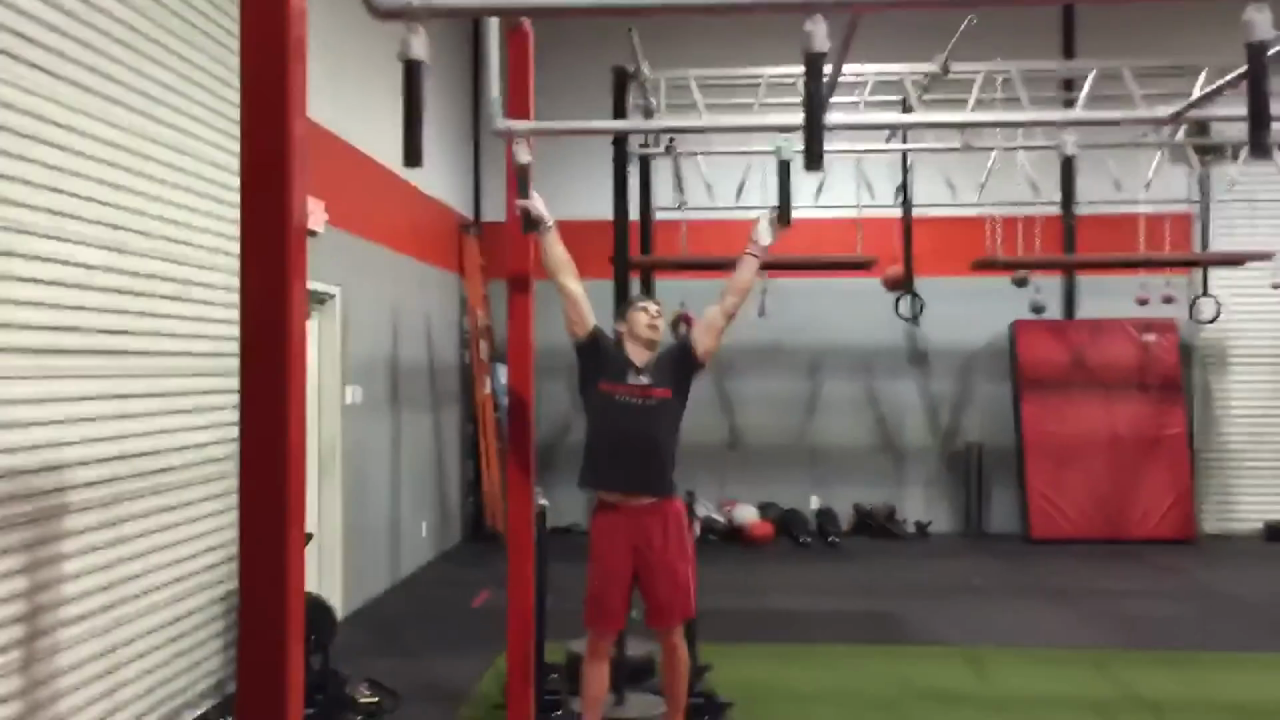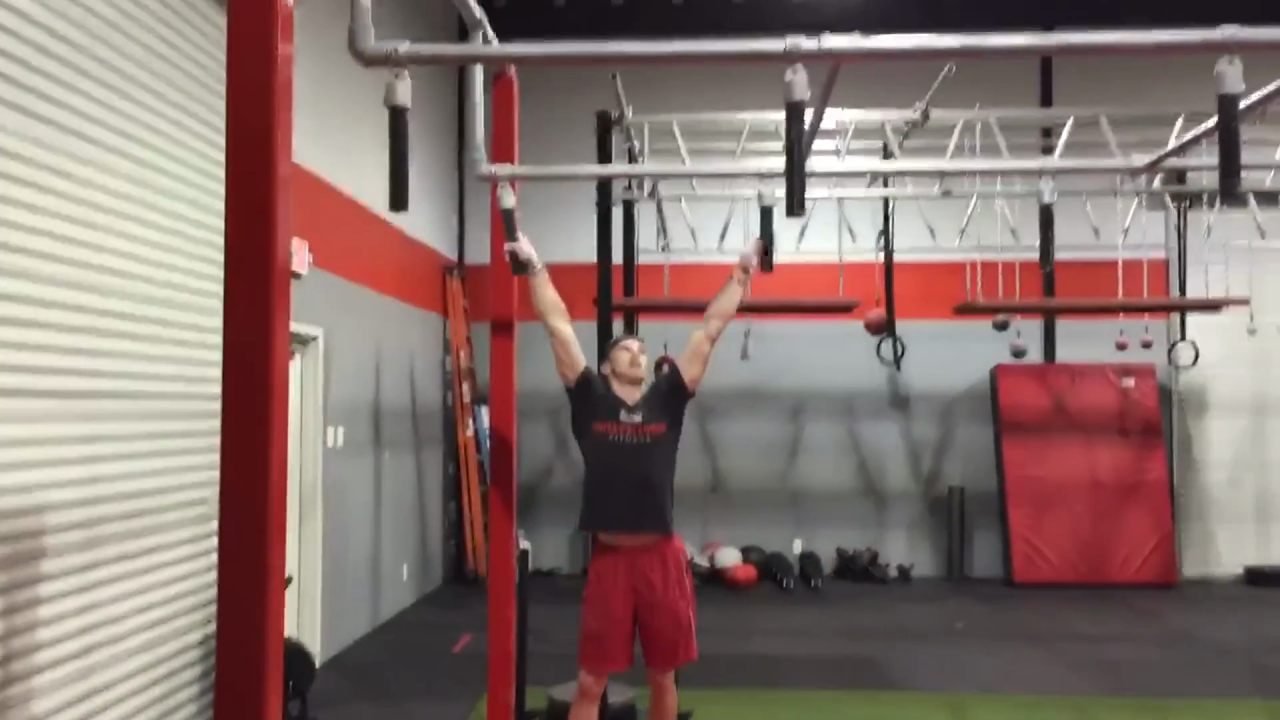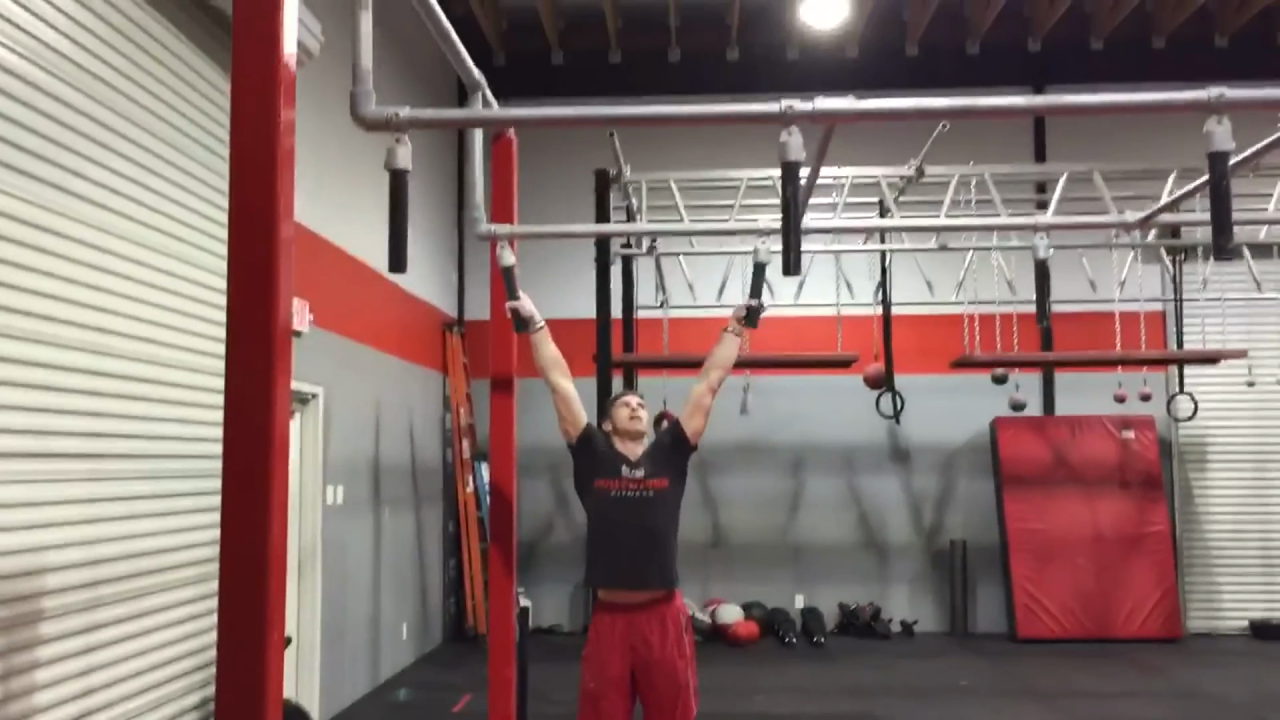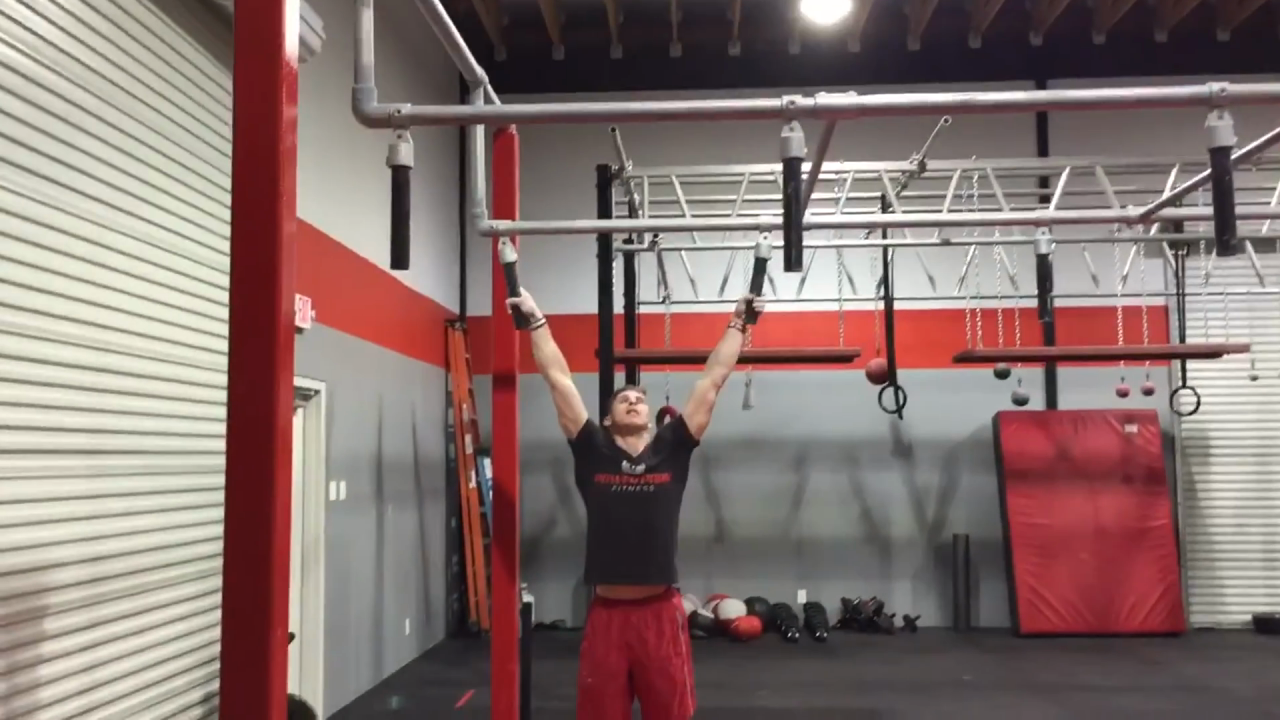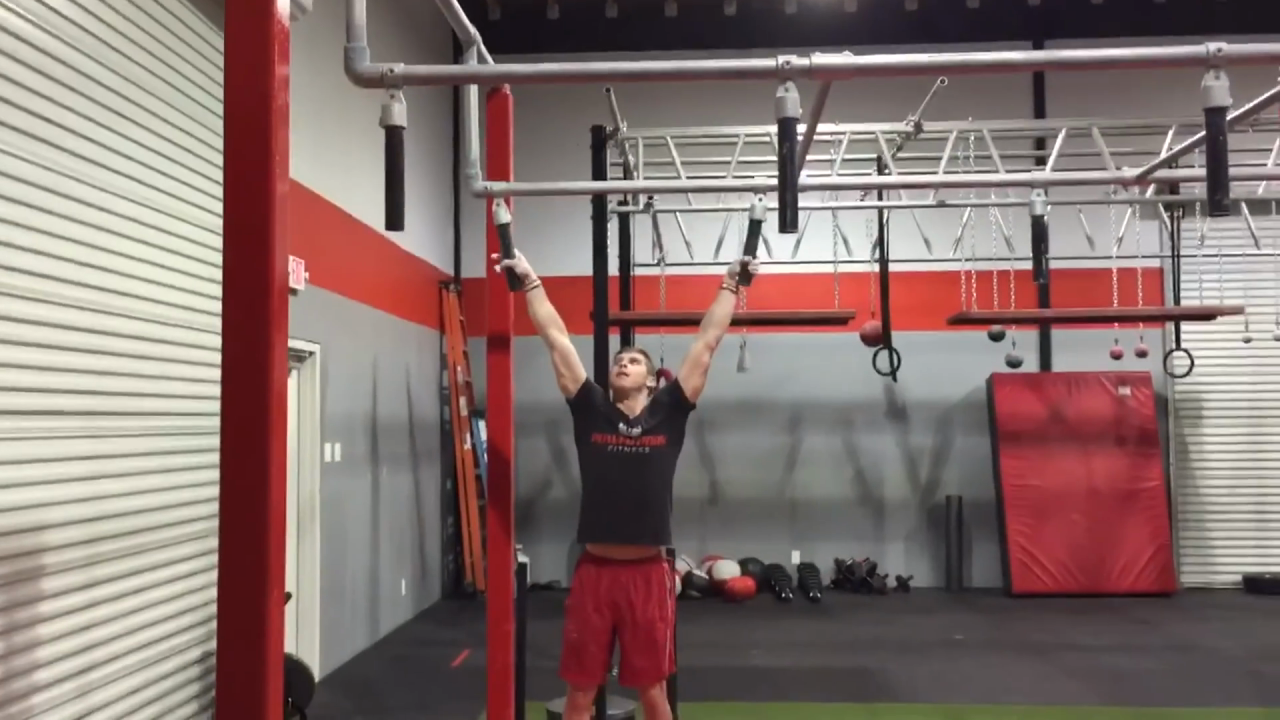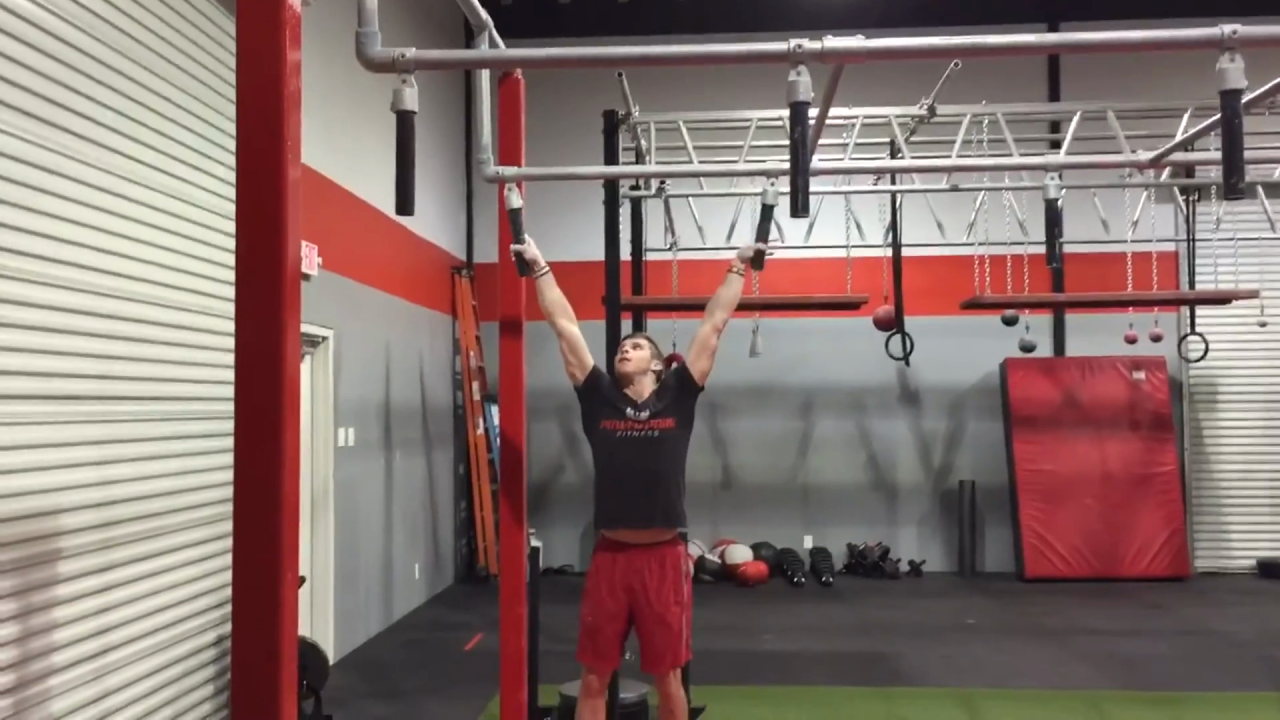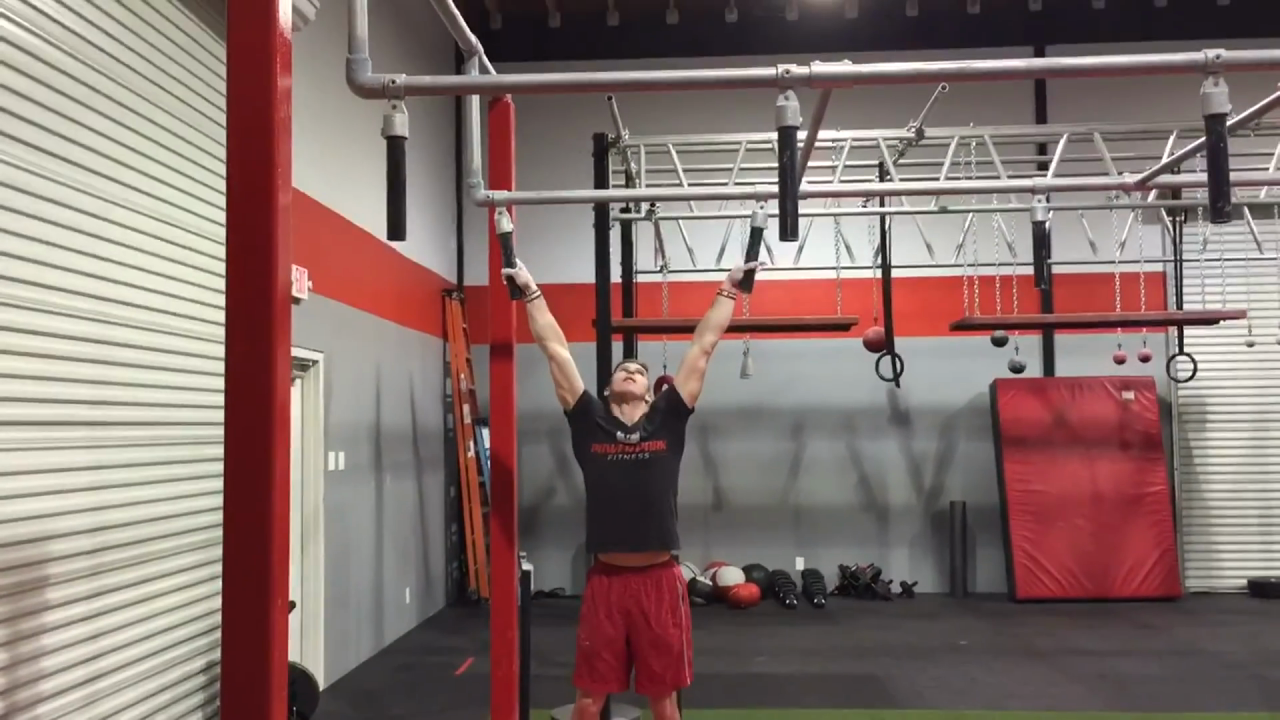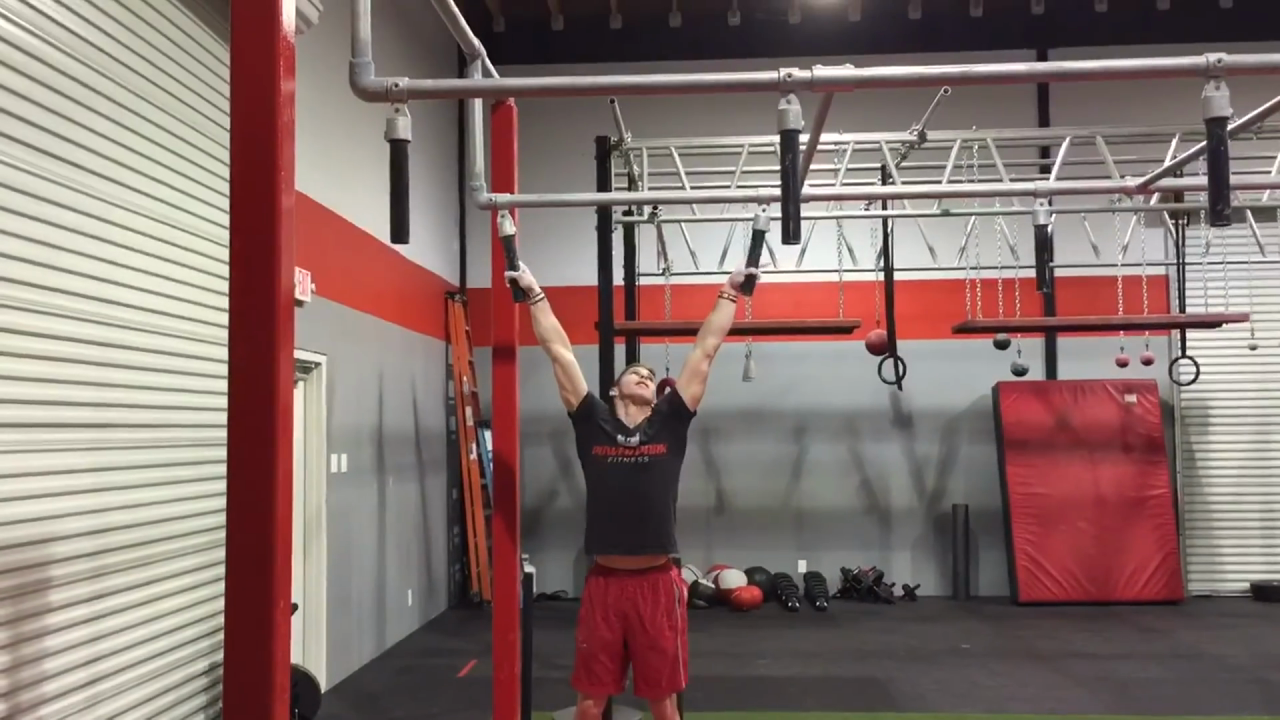
dt=0.3s
person 1, frame 1
left shoulder: (675, 365)
right shoulder: (598, 358)
left elbow: (726, 308)
right elbow: (568, 285)
left wrist: (756, 249)
right wrist: (545, 224)
left hip: (663, 516)
right hip: (611, 516)
left knee: (671, 632)
right knee: (601, 636)
person 1, frame 2
left shoulder: (667, 399)
right shoulder: (590, 399)
left elbow: (708, 331)
right elbow: (559, 327)
left wrist: (741, 272)
right wrist: (535, 266)
left hip: (661, 557)
right hip: (610, 559)
left knee: (663, 673)
right knee: (591, 679)
person 1, frame 3
left shoulder: (670, 453)
right shoulder: (592, 456)
left elbow: (709, 384)
right elbow: (560, 383)
left wrist: (735, 326)
right wrist: (535, 322)
left hip: (662, 616)
right hip: (610, 617)
person 1, frame 4
left shoulder: (671, 449)
right shoulder: (593, 451)
left elbow: (713, 379)
right elbow: (558, 378)
left wrist: (737, 321)
right wrist: (535, 318)
left hip: (660, 612)
right hip: (607, 613)
person 1, frame 5
left shoulder: (669, 412)
right shoulder: (590, 410)
left elbow: (706, 341)
right elbow: (558, 341)
left wrist: (730, 283)
right wrist: (530, 279)
left hip: (647, 572)
right hip: (594, 571)
person 1, frame 6
left shoulder: (678, 397)
right shoulder: (599, 397)
left elbow: (714, 324)
right elbow: (565, 327)
left wrist: (738, 266)
right wrist: (539, 265)
left hip: (664, 558)
right hip: (610, 556)
left knee: (668, 674)
right knee: (594, 675)
person 1, frame 7
left shoulder: (668, 420)
right shoulder: (589, 421)
left elbow: (703, 346)
right elbow: (556, 350)
left wrist: (729, 289)
right wrist: (530, 289)
left hip: (660, 580)
right hip: (606, 580)
person 1, frame 8
left shoulder: (670, 424)
right shoulder: (593, 423)
left elbow: (705, 349)
right elbow: (559, 352)
left wrist: (730, 292)
right wrist: (533, 292)
left hip: (657, 583)
right hip: (604, 583)
